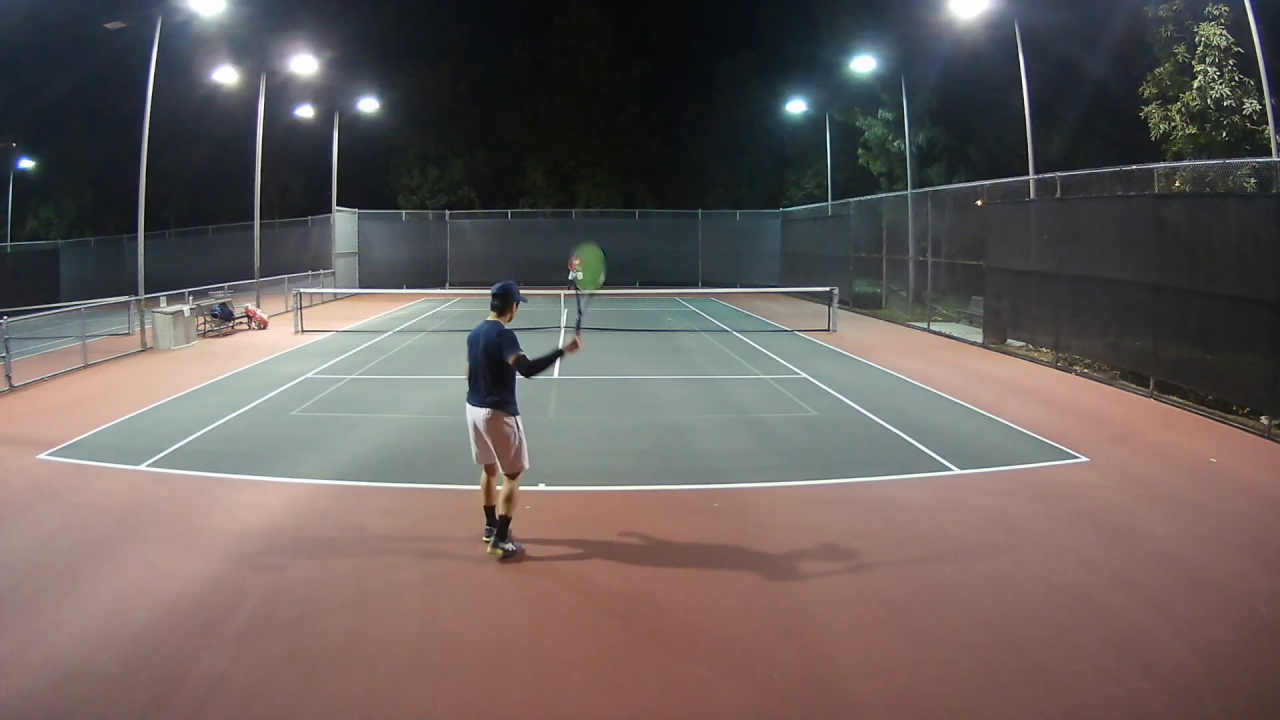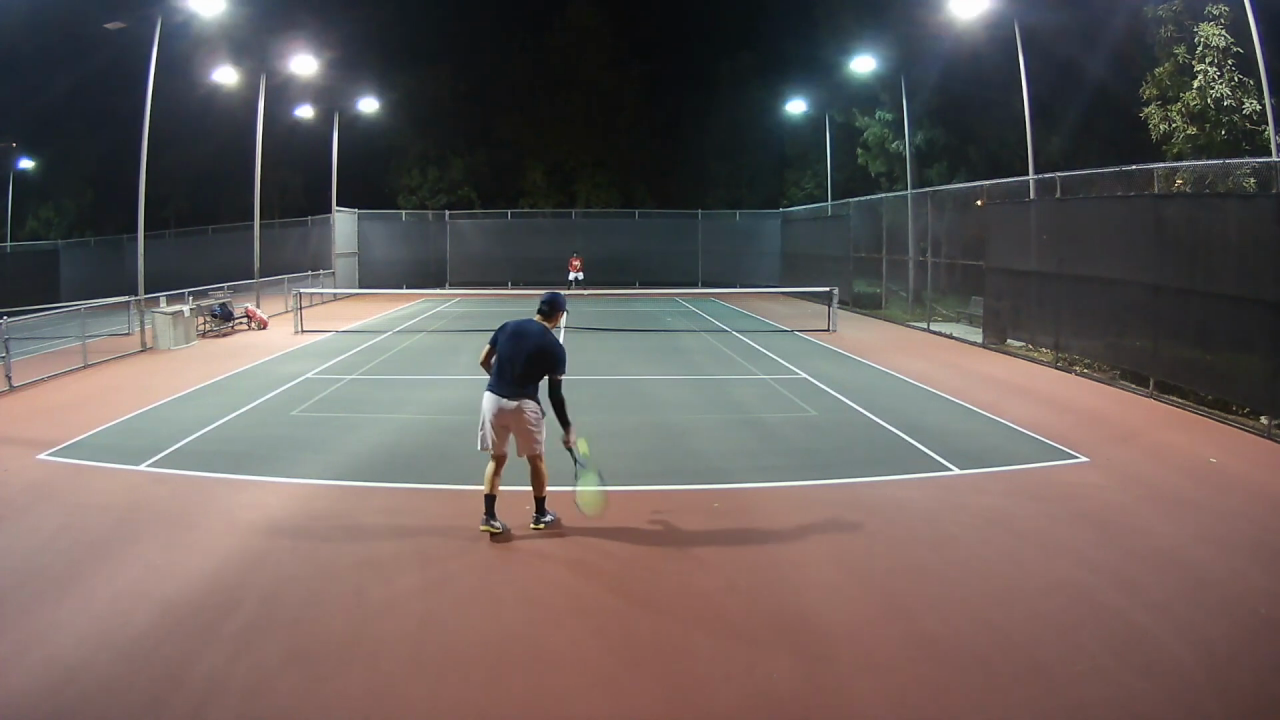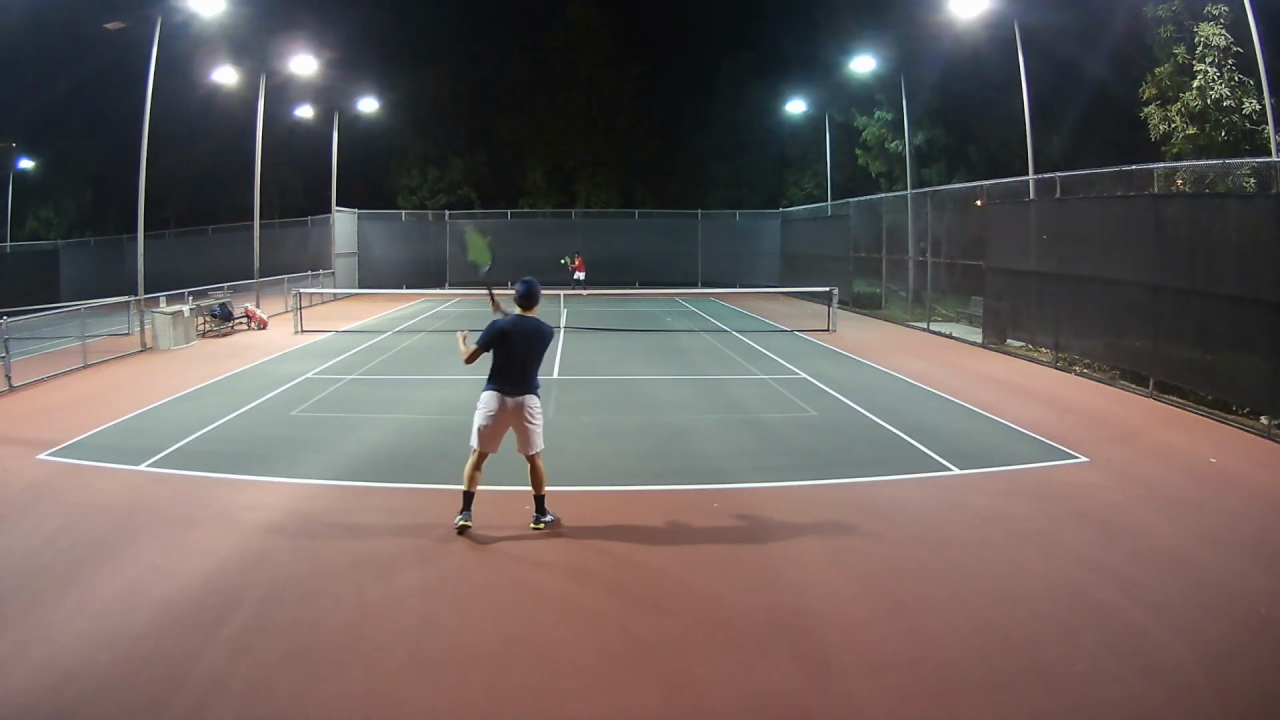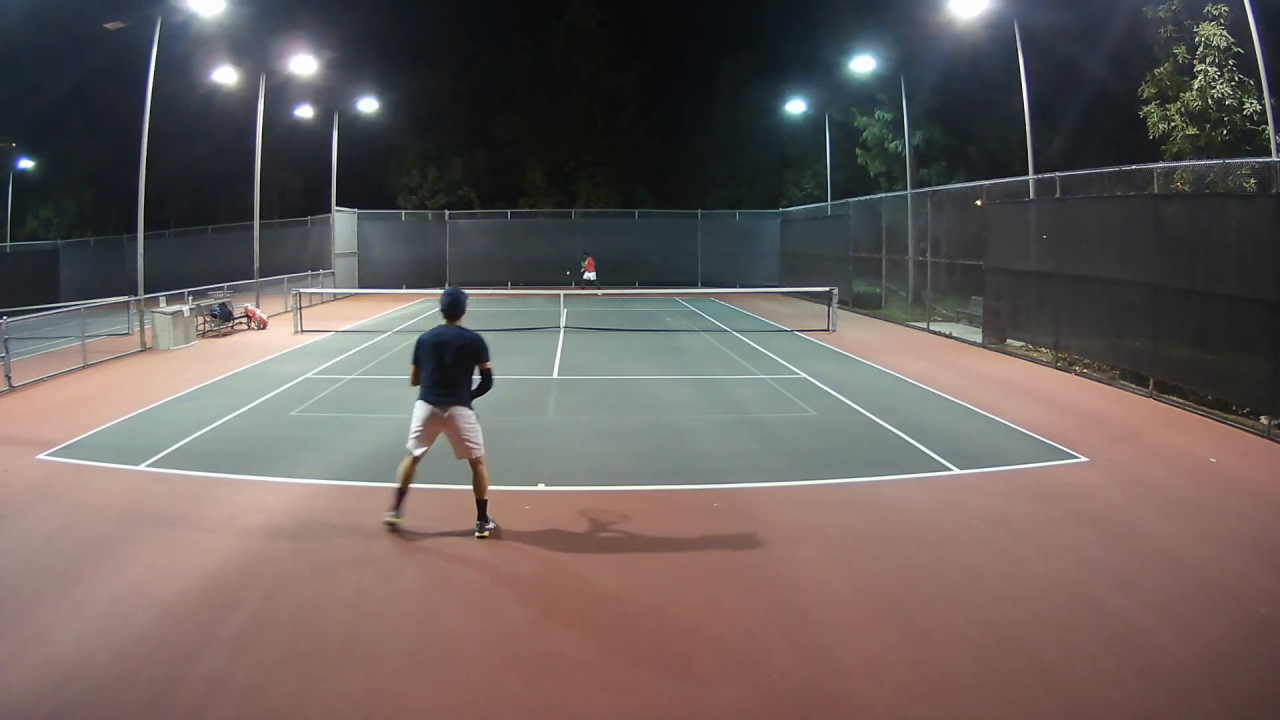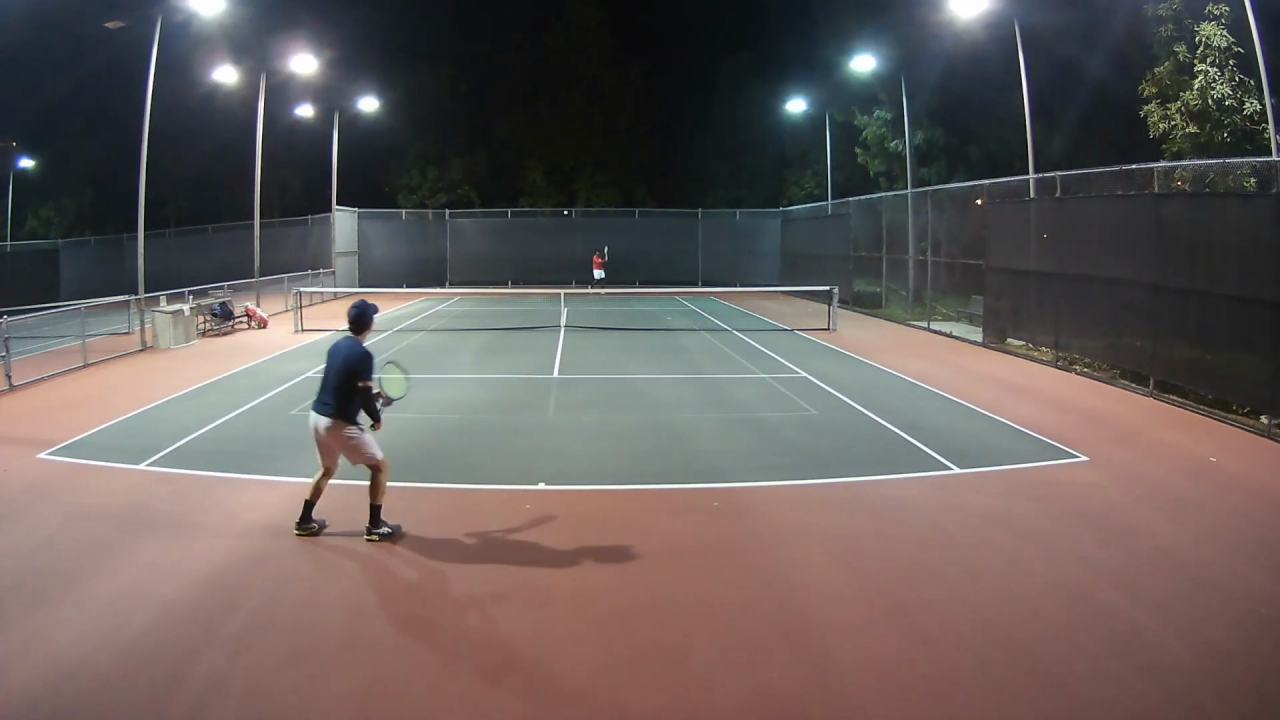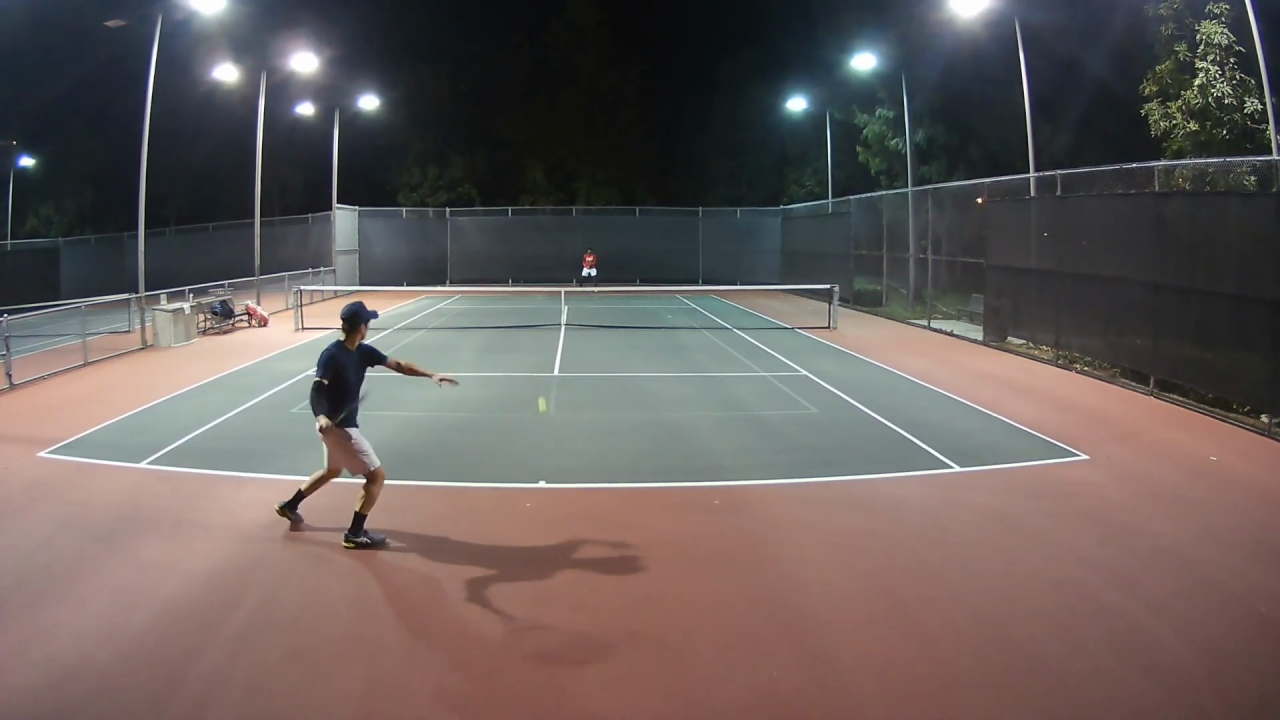
dt=0.7s
person 1, frame 1
left shoulder: (476, 333)
right shoulder: (504, 334)
right elbow: (527, 369)
right wrist: (563, 350)
left hip: (474, 409)
right hip: (499, 413)
left knee: (489, 469)
right knee: (514, 476)
left ankle: (491, 526)
right ankle: (500, 536)
person 1, frame 2
left shoulder: (509, 327)
right shoulder: (554, 347)
left elbow: (484, 361)
right elbow: (555, 393)
right wrist: (567, 429)
left hip: (492, 399)
right hip: (523, 404)
left knee: (497, 458)
right knee: (536, 459)
left ankle: (489, 516)
right ankle: (540, 514)
person 1, frame 3
left shoulder: (498, 327)
right shoulder: (546, 331)
left elbow: (468, 358)
left wrist: (462, 340)
right wrist: (506, 314)
left hip: (495, 398)
right hip: (527, 400)
left knee: (477, 456)
right knee: (535, 458)
left ankle: (465, 513)
right ankle: (540, 514)
person 1, frame 4
left shoulder: (425, 339)
right shoulder: (475, 341)
left elbow: (415, 380)
right elbow: (487, 382)
left hip: (427, 407)
right hip: (459, 410)
left knee: (412, 457)
right knee: (478, 462)
left ankle: (395, 510)
right ankle: (482, 521)
person 1, frame 5
left shoulder: (338, 346)
right shoulder: (362, 355)
right elbow: (364, 399)
left wrist: (371, 393)
right wrist: (377, 420)
left hip: (318, 418)
right hip: (339, 423)
left knee: (328, 469)
right knee: (380, 467)
left ankle: (305, 521)
right ankle: (376, 525)
person 1, frame 6
left shoulder: (363, 351)
right shoulder: (330, 355)
left elbow: (396, 365)
right elbow: (316, 393)
left wrist: (431, 375)
right wrist: (320, 416)
left hip: (342, 425)
right hip: (337, 426)
left knee: (331, 470)
right knee: (376, 476)
left ankle: (290, 505)
right ankle: (355, 533)
